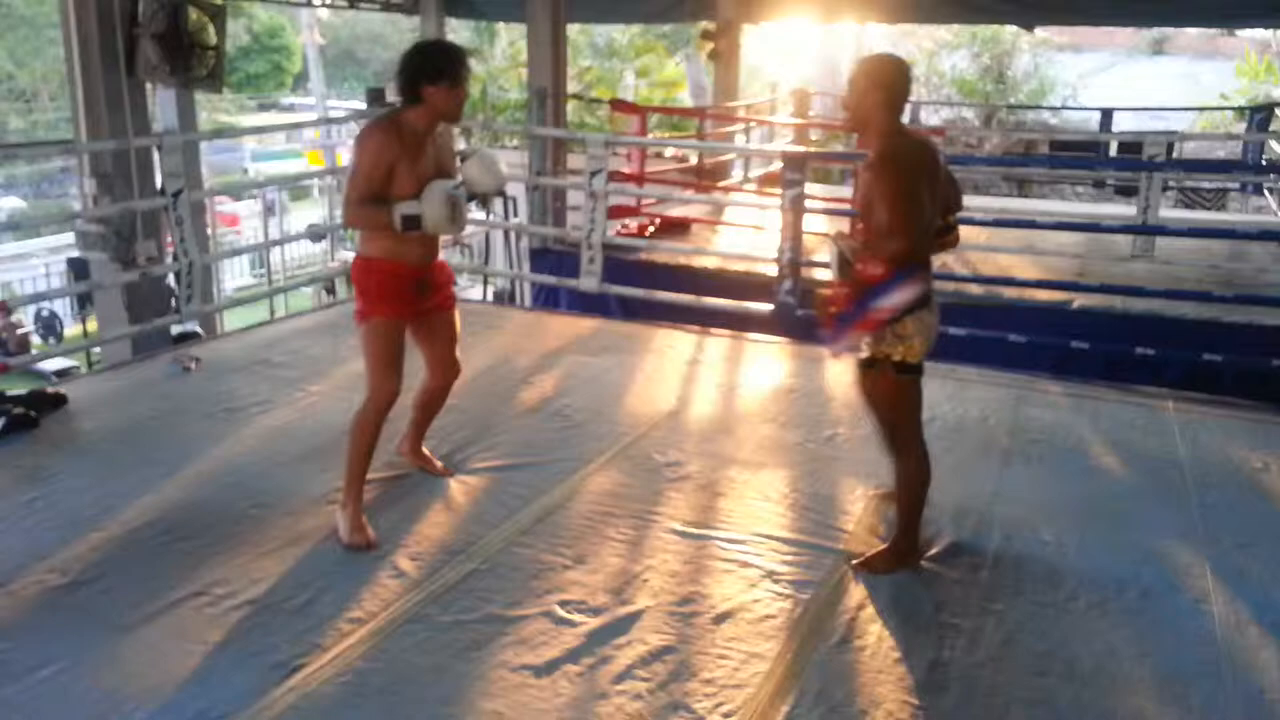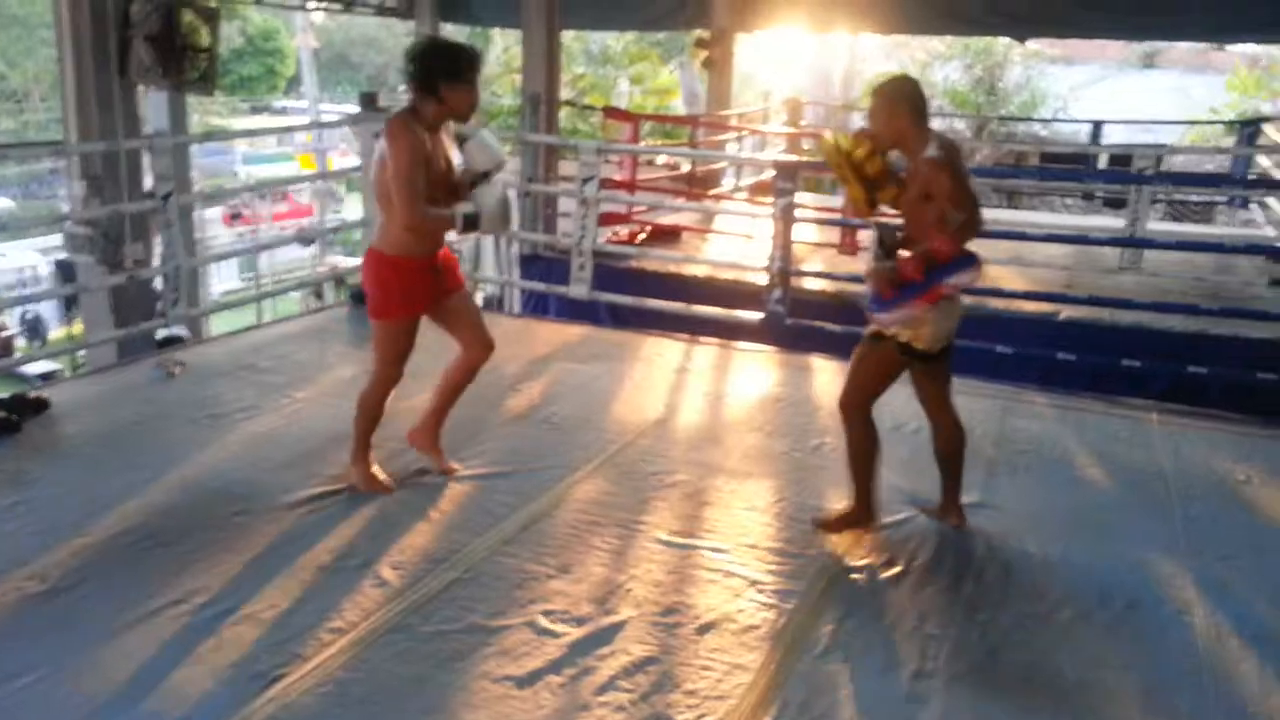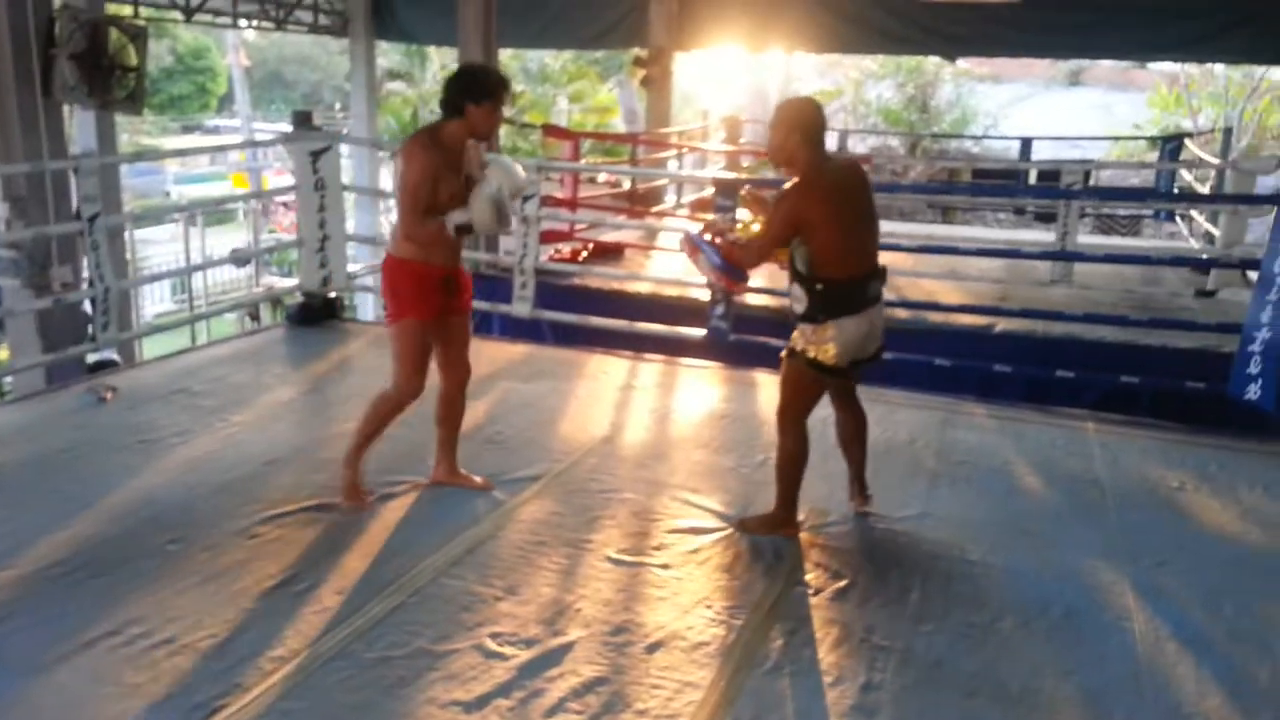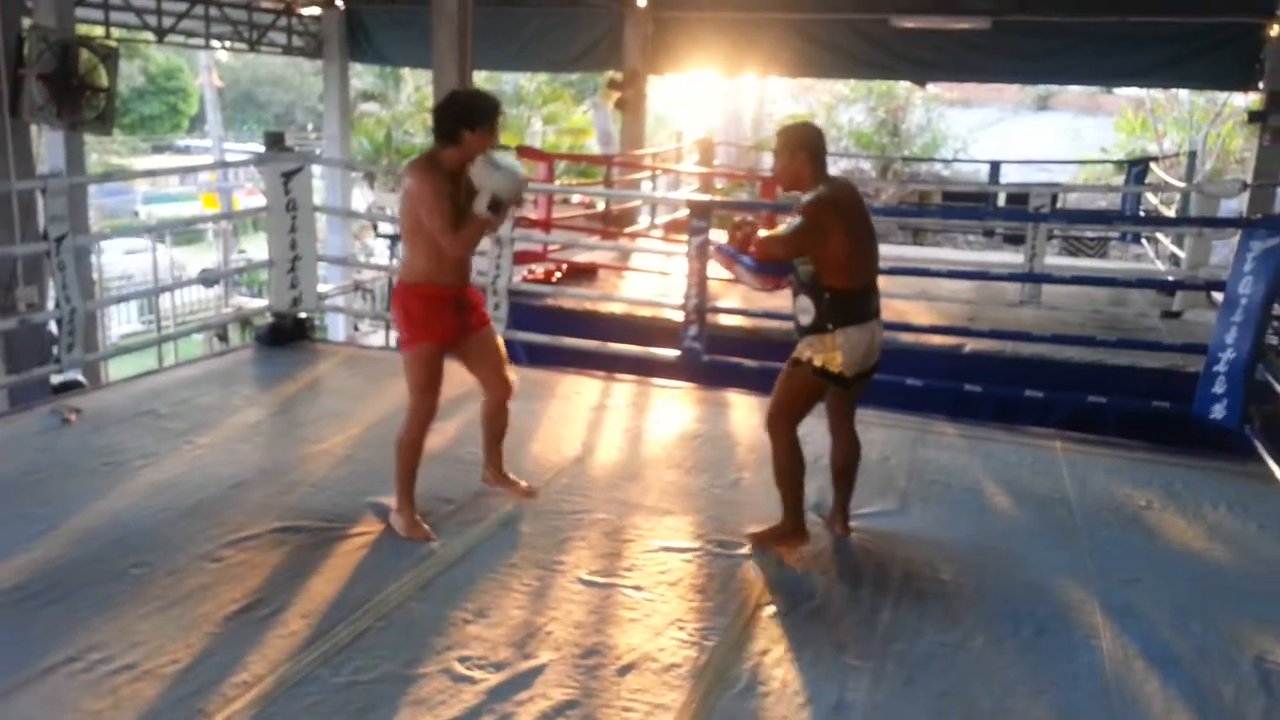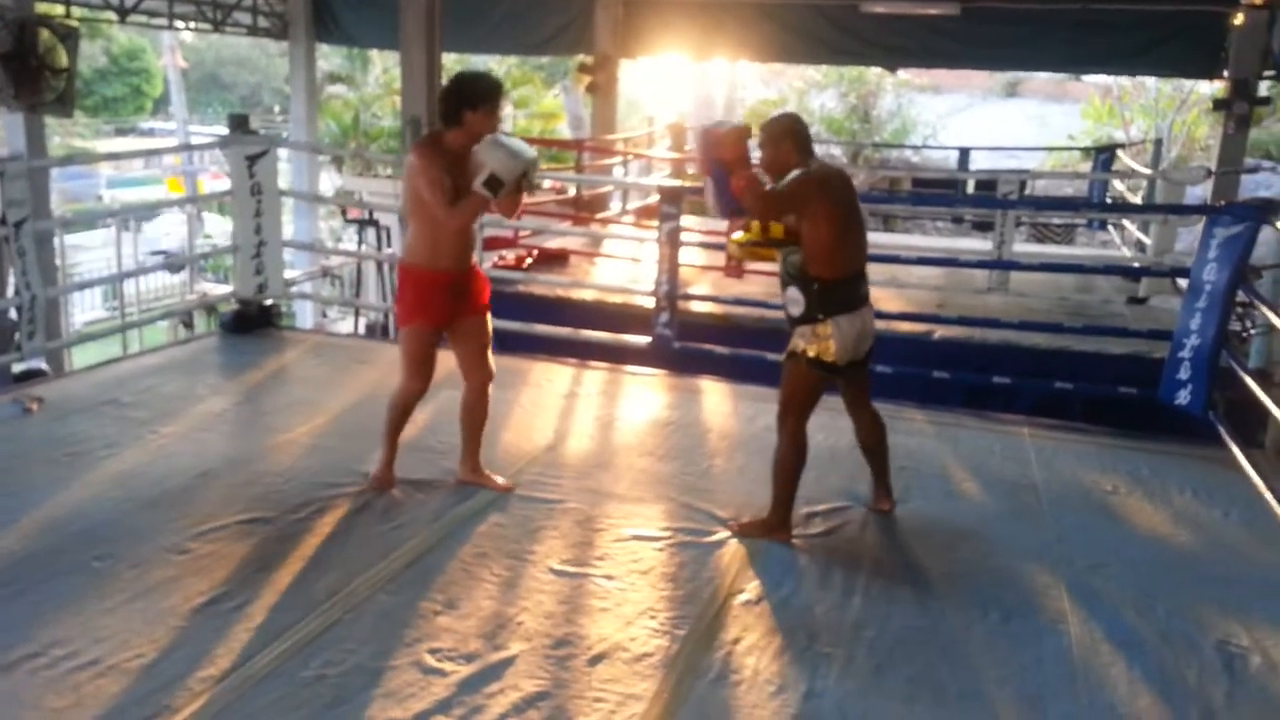
dt=0.5s
person 1, frame 1
left shoulder: (441, 136)
right shoulder: (381, 137)
right elbow: (354, 212)
right wrist: (412, 216)
left hip: (430, 273)
right hip: (383, 277)
left knee: (445, 371)
right knee: (383, 390)
left ankle: (412, 443)
right ankle: (350, 506)
person 1, frame 2
left shoulder: (440, 130)
right shoulder: (405, 134)
right elbow: (412, 218)
left wrist: (471, 182)
right wrist: (463, 220)
left hip: (435, 262)
right hip: (396, 268)
left knee: (480, 346)
right knee: (387, 375)
left ankle: (427, 432)
right ankle: (360, 459)
person 1, frame 3
left shoulder: (470, 149)
right shoulder: (423, 149)
right elbow: (411, 228)
right wrist: (464, 224)
left hip: (448, 274)
right hip: (410, 275)
left knee: (458, 373)
right knee: (410, 385)
left ankle: (446, 465)
right ankle: (352, 460)
person 1, frame 4
left shoulder: (464, 172)
right shoulder: (424, 175)
left elbow: (469, 228)
right elbow: (455, 245)
left wrist: (500, 199)
right wrist: (491, 206)
left hip: (461, 296)
right hip: (421, 300)
left knee: (500, 386)
right knee: (422, 408)
left ankle: (494, 469)
right ankle: (403, 507)
person 1, frame 5
left shoulder: (477, 154)
right shoulder: (426, 155)
left elbow: (508, 210)
right elbow: (454, 218)
left wrist: (517, 177)
right wrist: (493, 180)
left hip: (465, 279)
right hip: (423, 281)
left knee: (480, 378)
right knee: (417, 382)
left ankle: (470, 465)
right ankle: (387, 455)
person 2, frame 1
left shoulder: (880, 166)
right shoulder: (919, 148)
left elbow: (897, 245)
right elbow: (949, 201)
left wrist: (853, 292)
left hip: (893, 316)
right hip: (907, 305)
left knee: (902, 432)
right knee: (897, 420)
left ankle: (906, 544)
right ankle: (908, 489)
person 2, frame 2
left shoulder: (935, 161)
right shoulder: (929, 156)
left elbow: (966, 221)
right elbow: (912, 207)
left wrist: (903, 268)
left hip: (914, 308)
right hip: (933, 305)
left knee: (854, 403)
right knee: (939, 407)
left ankle: (862, 506)
right ankle: (951, 505)
person 2, frame 3
left shoulder: (799, 194)
right shoulder: (850, 171)
left elbow: (753, 254)
left wrist: (721, 238)
right wrist: (776, 223)
left hip: (831, 323)
right hip: (869, 311)
left knee: (790, 419)
right knee: (844, 398)
left ankle: (784, 516)
right ankle: (859, 486)
person 2, frame 4
left shoulder: (819, 203)
right shoulder: (843, 193)
left elbow: (780, 247)
left wrist: (747, 239)
right wrist: (760, 240)
left hip: (834, 334)
right hip: (865, 327)
left knee: (779, 422)
right knee: (842, 423)
left ankle: (792, 524)
right ankle: (840, 514)
person 2, frame 5
left shoulder: (808, 182)
right shoulder: (834, 178)
left elbow: (757, 203)
left wrist: (734, 167)
right wrist: (775, 234)
left hip: (824, 324)
right hip: (854, 314)
left knee: (791, 421)
right knee: (859, 405)
left ankle: (777, 521)
right ankle: (882, 491)
